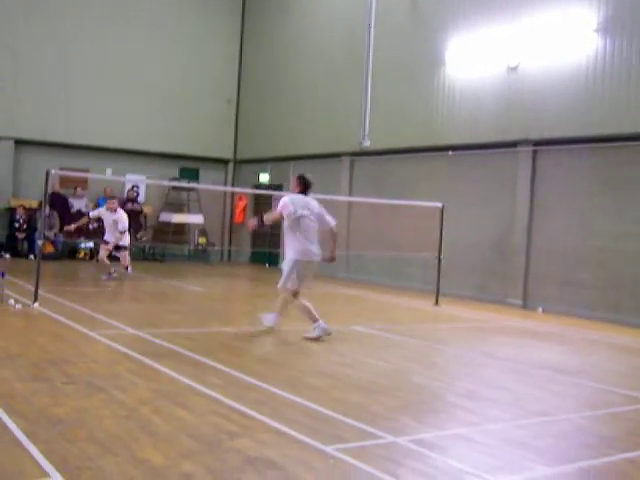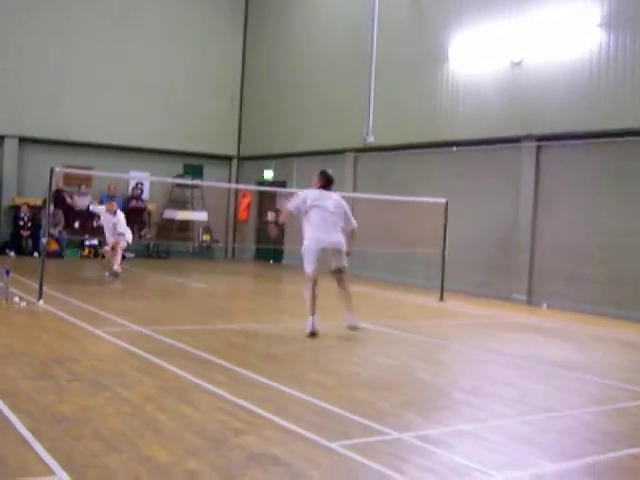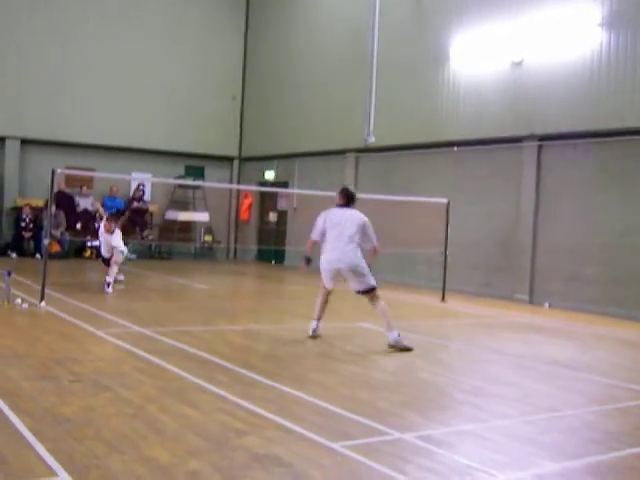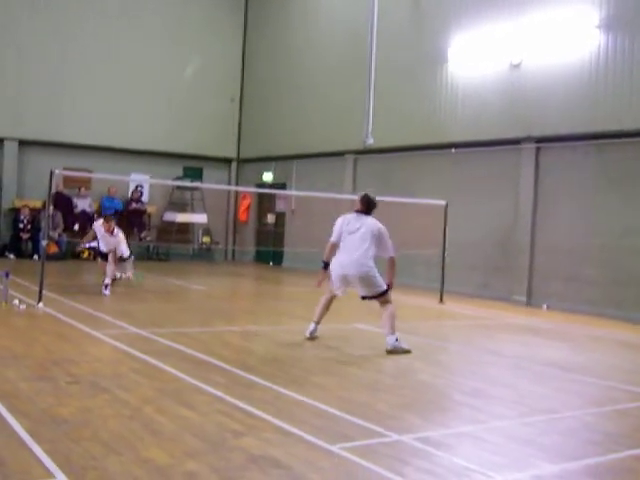
dt=0.2s
person 1, frame 1
left shoulder: (290, 199)
right shoulder: (316, 205)
left elbow: (279, 214)
right elbow: (333, 228)
left wrist: (260, 221)
right wrist: (332, 251)
left hip: (297, 253)
right hip: (313, 253)
left knee: (293, 293)
right knee: (286, 287)
left ankle: (319, 326)
right ankle: (274, 317)
person 1, frame 2
left shoulder: (308, 194)
right shoulder: (339, 200)
left elbow: (288, 210)
right elbow: (352, 228)
left wrist: (277, 225)
right wrist: (347, 247)
left hip: (314, 242)
right hip: (336, 242)
left knee: (311, 282)
right knee: (341, 281)
left ankle: (312, 323)
right ankle: (351, 318)
person 1, frame 3
left shoulder: (326, 215)
right shoulder: (361, 218)
left elbow: (313, 240)
right elbow: (374, 248)
left wrist: (307, 259)
right wrist: (366, 264)
left hip: (329, 261)
right hip: (352, 261)
left knee: (326, 290)
right knee: (375, 299)
left ankle: (314, 326)
right ankle: (393, 337)
person 1, frame 4
left shoulder: (343, 220)
right shoulder: (378, 227)
left elbow: (332, 244)
right elbow: (391, 258)
left wrist: (325, 267)
right wrist: (390, 282)
left hip: (339, 267)
right hip: (363, 268)
left knee: (330, 294)
right knee: (386, 302)
left ankle: (313, 328)
right ankle: (391, 341)
